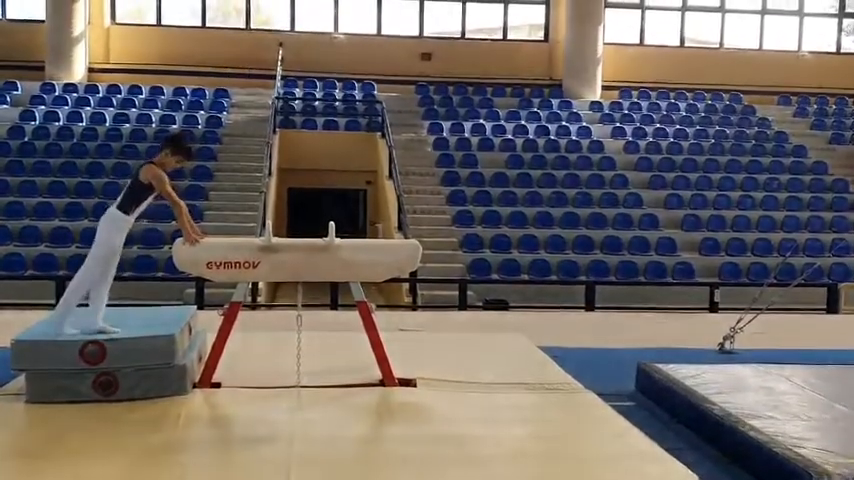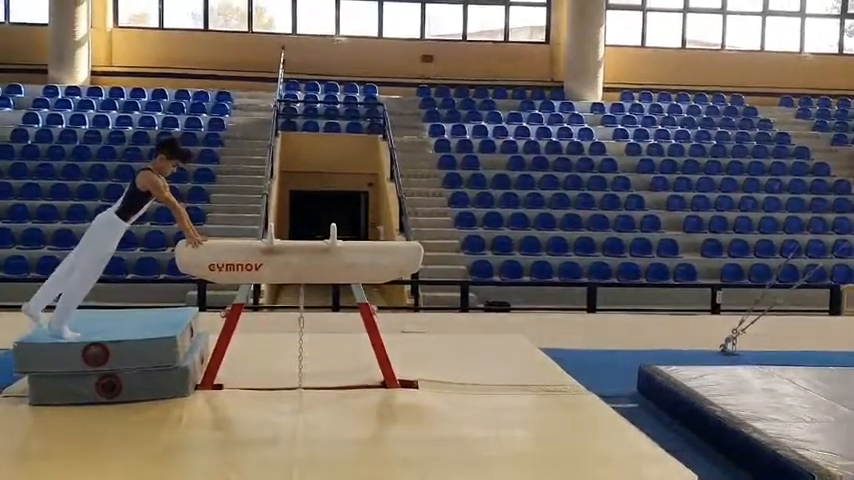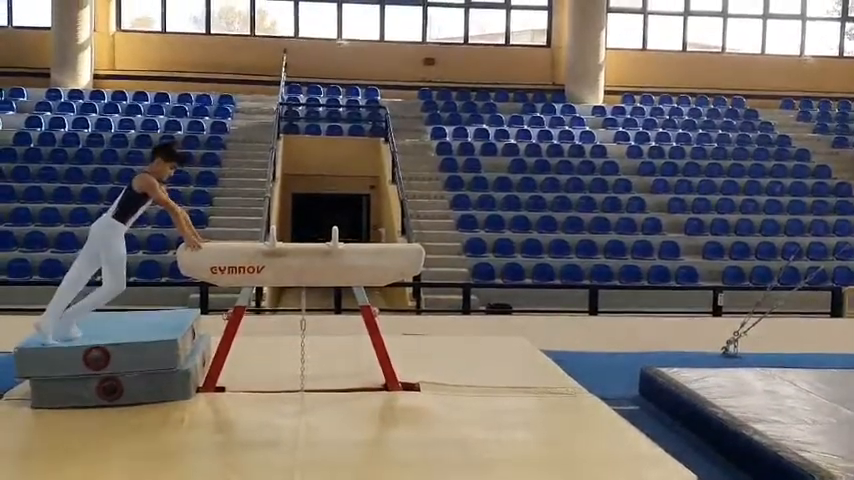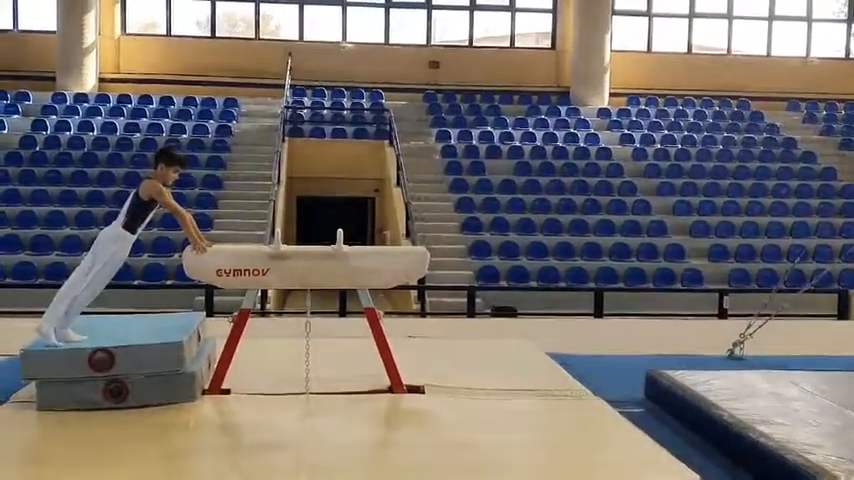
dt=0.5s
person 1, frame 1
left shoulder: (156, 173)
right shoulder: (154, 172)
left elbow: (179, 204)
right elbow: (176, 204)
left wrist: (195, 230)
right wrist: (187, 233)
left hip: (118, 223)
right hip: (116, 222)
left knee: (104, 273)
right knee: (92, 270)
left ankle: (94, 321)
right ankle: (61, 317)
person 1, frame 2
left shoulder: (158, 180)
right shoulder: (150, 178)
left elbow: (177, 208)
right elbow: (175, 208)
left wrist: (194, 234)
right wrist: (190, 236)
left hip: (108, 223)
right hip: (110, 226)
left knee: (73, 266)
right knee: (84, 275)
left ankle: (35, 306)
right ankle: (58, 324)
person 1, frame 3
left shoulder: (155, 185)
right shoulder: (146, 180)
left elbow: (178, 211)
right elbow: (173, 210)
left wrist: (196, 236)
right wrist: (187, 238)
left hip: (107, 229)
right hip: (110, 230)
left knee: (77, 277)
right knee: (115, 285)
left ankle: (48, 322)
right ankle: (67, 320)
person 1, frame 4
left shoulder: (159, 189)
right shoulder: (154, 187)
left elbow: (184, 214)
right elbow: (180, 214)
left wrist: (202, 239)
right wrist: (195, 242)
left hip: (114, 235)
right hip: (119, 239)
left knee: (81, 281)
right knee: (89, 286)
left ankle: (51, 324)
right ankle: (58, 328)
